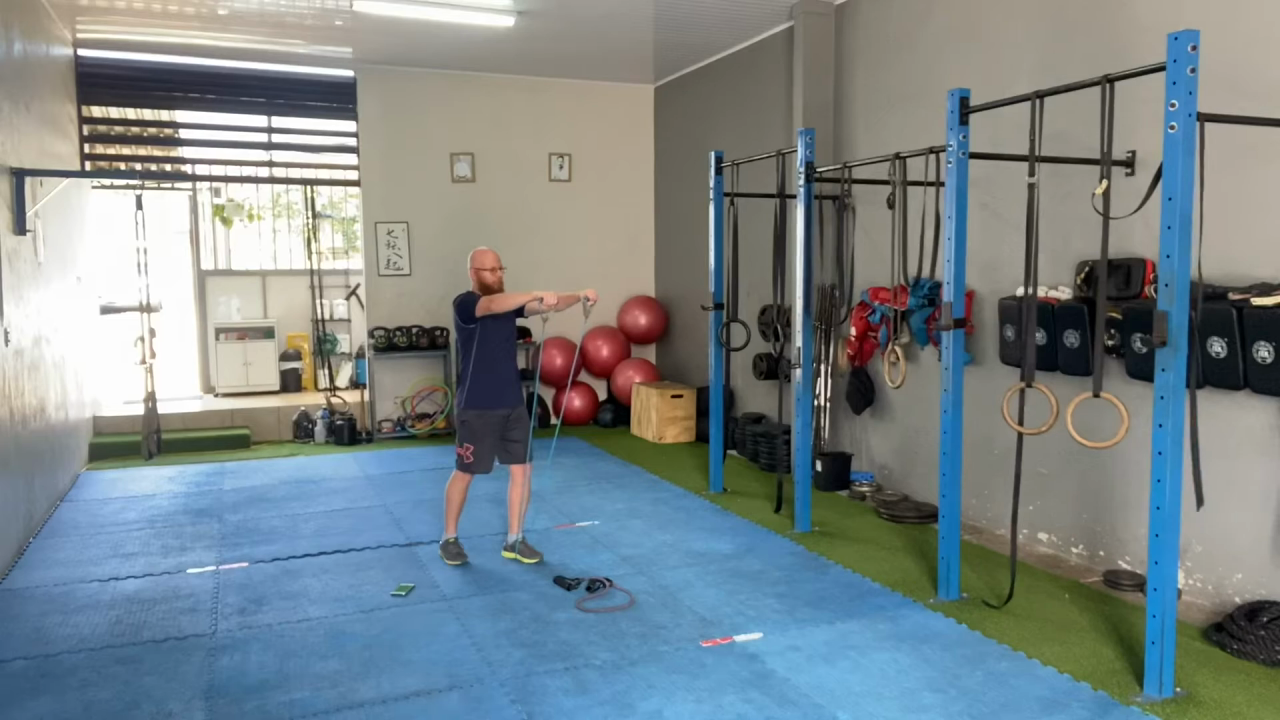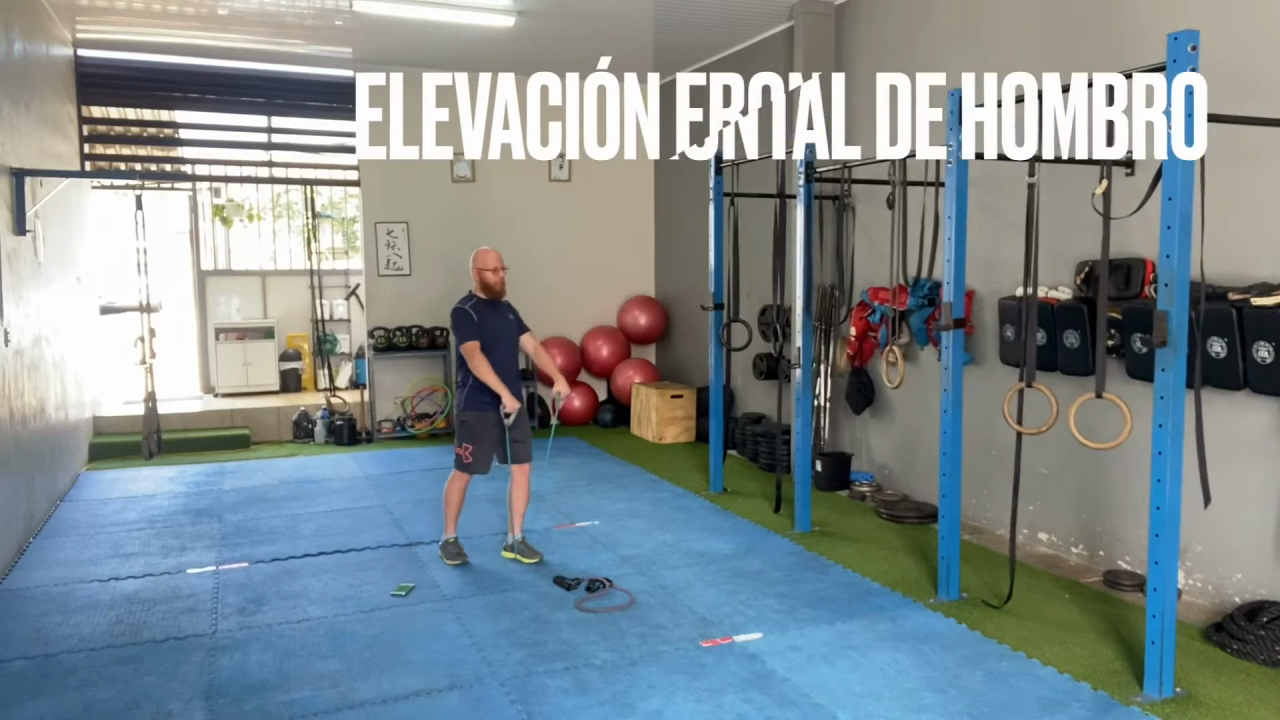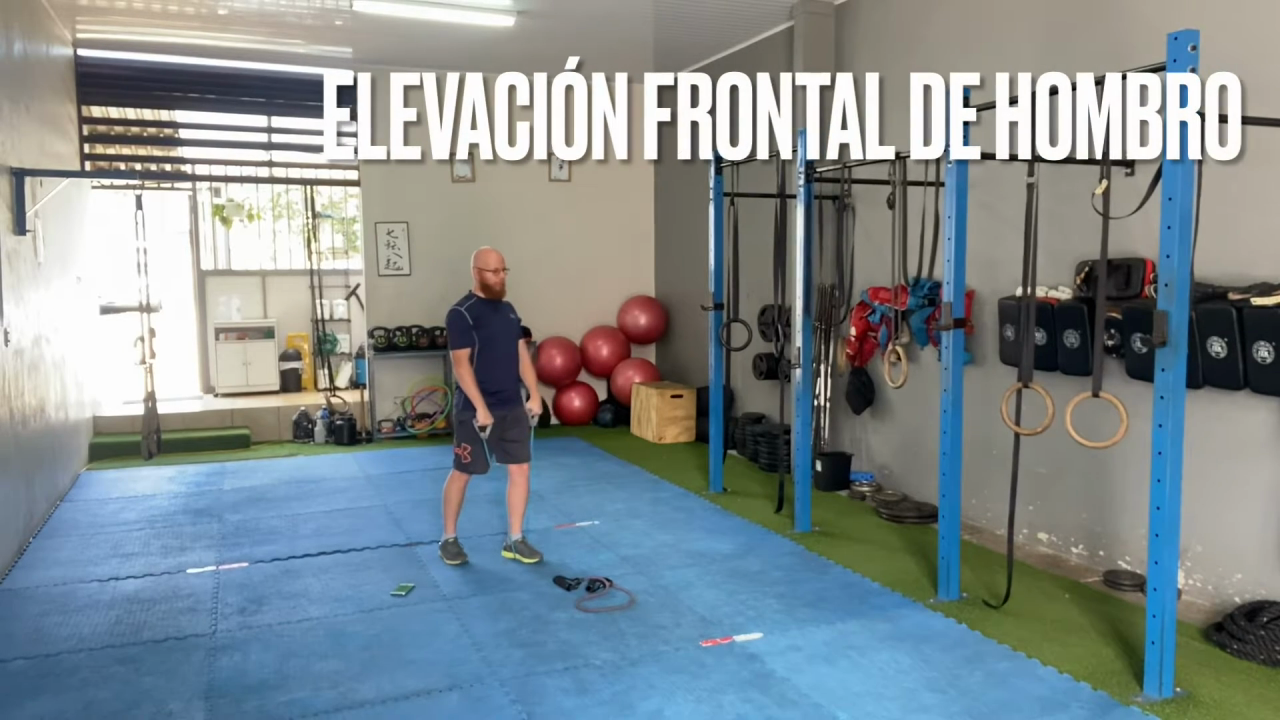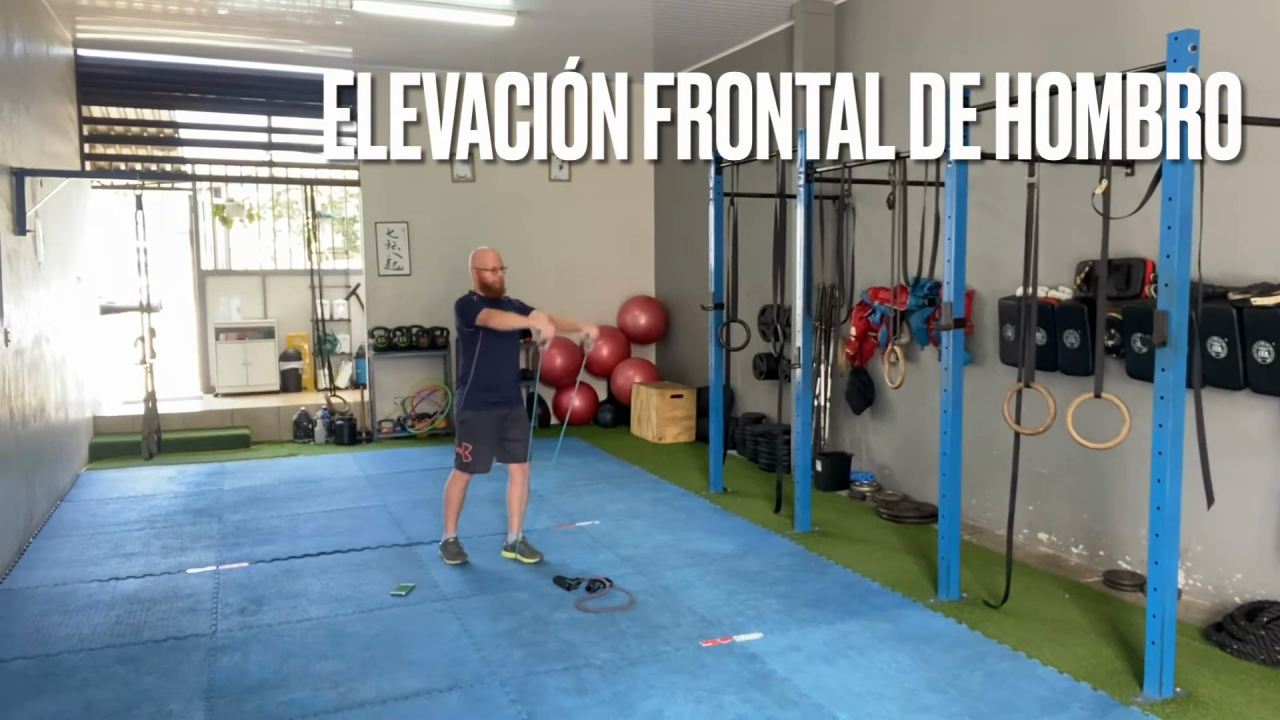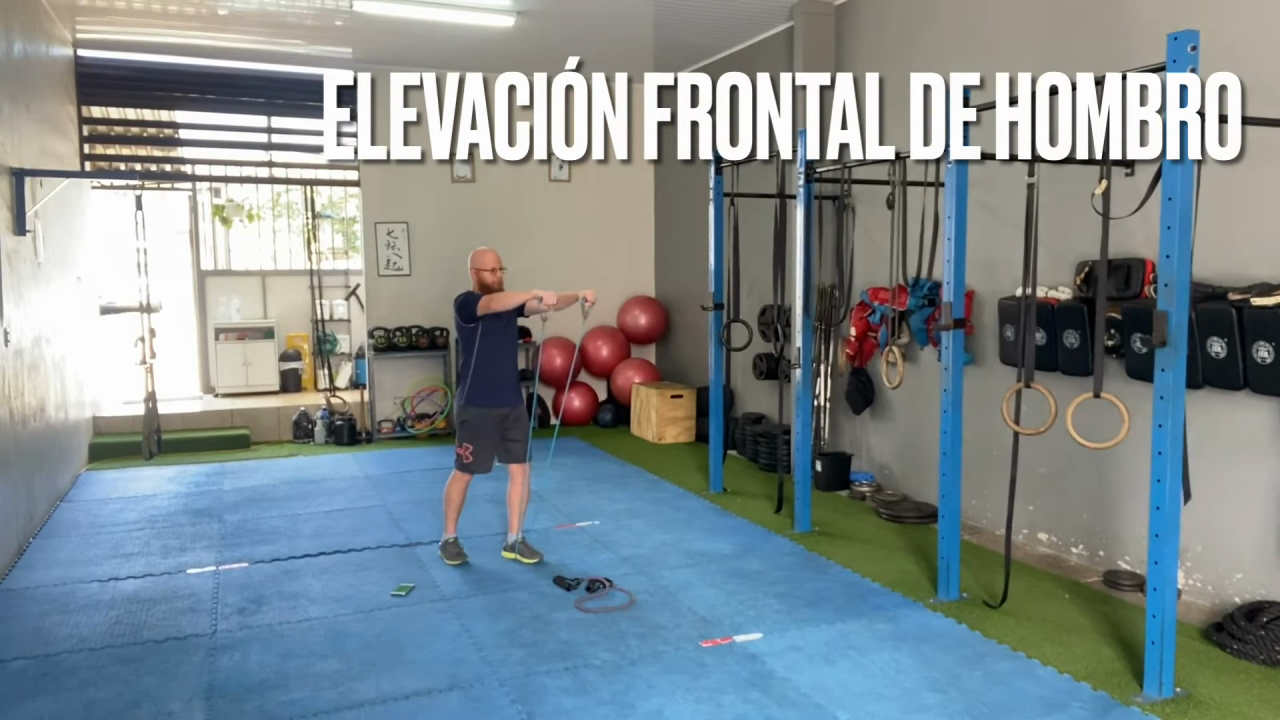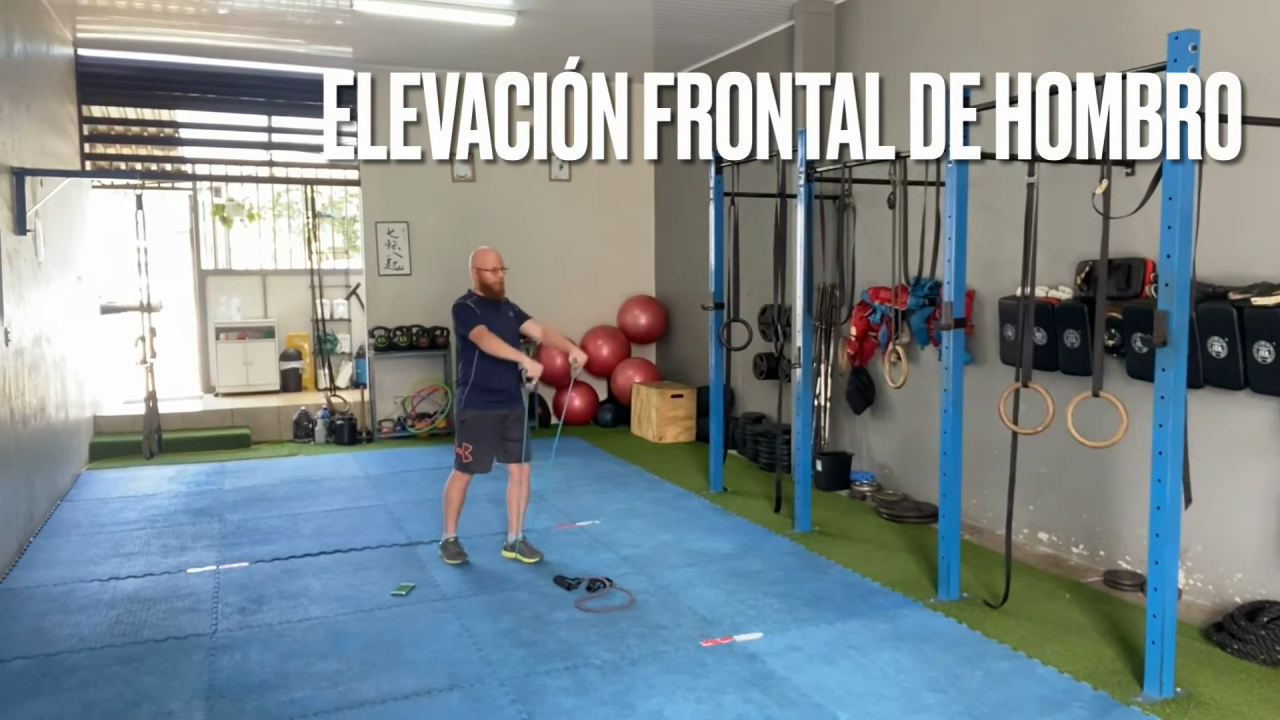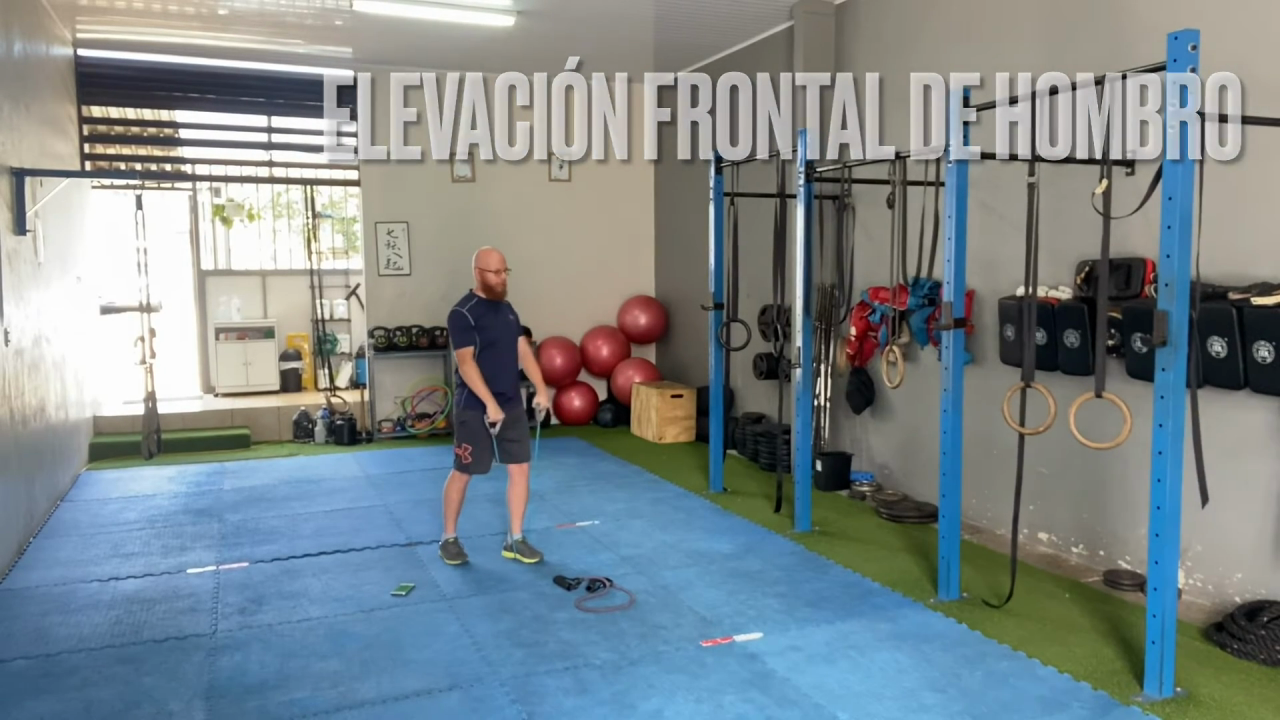
dt=0.7s
person 1, frame 1
left shoulder: (508, 302)
right shoulder: (465, 304)
left elbow: (546, 306)
right elbow: (493, 304)
left wrist: (578, 296)
right wrist: (538, 294)
left hip: (513, 404)
right hip: (477, 408)
left knee: (521, 469)
right knee: (464, 473)
left ankle: (514, 540)
right ankle: (449, 538)
person 1, frame 2
left shoulder: (507, 309)
right shoulder: (464, 312)
left elbow: (532, 346)
right elbow: (474, 357)
left wrist: (557, 378)
right wrist: (504, 394)
left hip: (513, 405)
right hip: (476, 409)
left knee: (521, 468)
right knee: (463, 473)
left ankle: (515, 539)
right ankle: (449, 538)
person 1, frame 3
left shoulder: (508, 309)
right shoulder: (462, 313)
left elbow: (522, 355)
right elbow: (462, 364)
left wrist: (534, 395)
right wrist: (480, 408)
left hip: (513, 406)
right hip: (475, 409)
left knee: (520, 469)
right knee: (462, 473)
left ankle: (515, 539)
right ankle: (449, 539)
person 1, frame 4
left shoulder: (510, 305)
right shoulder: (467, 306)
left elbow: (547, 319)
right elbow: (493, 319)
left wrist: (581, 327)
right wrist: (534, 323)
left hip: (512, 405)
right hip: (476, 408)
left knee: (520, 469)
right knee: (464, 473)
left ankle: (514, 539)
right ankle: (449, 538)
person 1, frame 5
left shoulder: (509, 303)
right shoulder: (465, 304)
left elbow: (547, 305)
right elbow: (493, 304)
left wrist: (576, 297)
right wrist: (536, 293)
left hip: (512, 403)
right hip: (476, 407)
left knee: (520, 469)
right knee: (464, 472)
left ankle: (514, 540)
right ankle: (449, 538)
person 1, frame 6
left shoulder: (507, 306)
right shoulder: (464, 308)
left elbow: (539, 332)
right elbow: (484, 340)
left wrist: (570, 348)
right wrist: (524, 359)
left hip: (513, 404)
right hip: (476, 408)
left knee: (521, 469)
right knee: (463, 473)
left ankle: (514, 539)
right ankle: (449, 538)
person 1, frame 7
left shoulder: (507, 308)
right shoulder: (463, 313)
left elbow: (523, 351)
right elbow: (466, 362)
left wrist: (541, 389)
right wrist: (490, 403)
left hip: (513, 405)
right hip: (475, 409)
left knee: (520, 469)
right knee: (462, 473)
left ankle: (515, 539)
right ankle: (449, 538)
